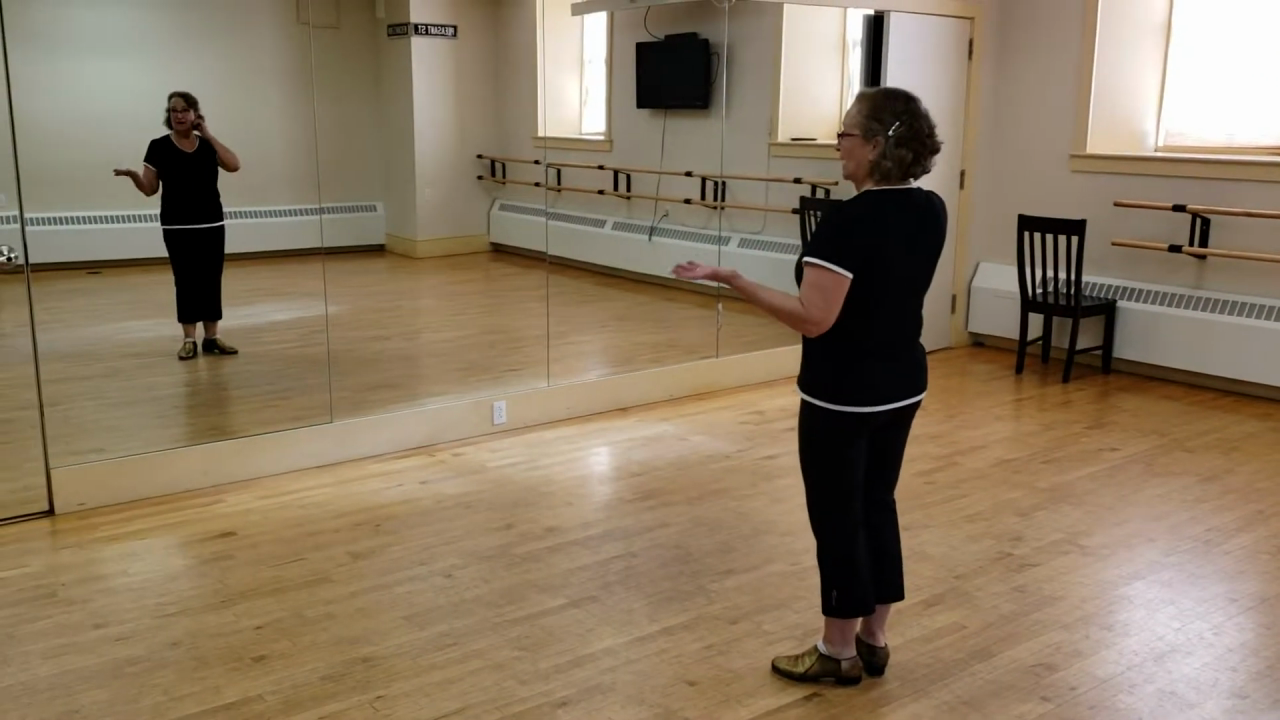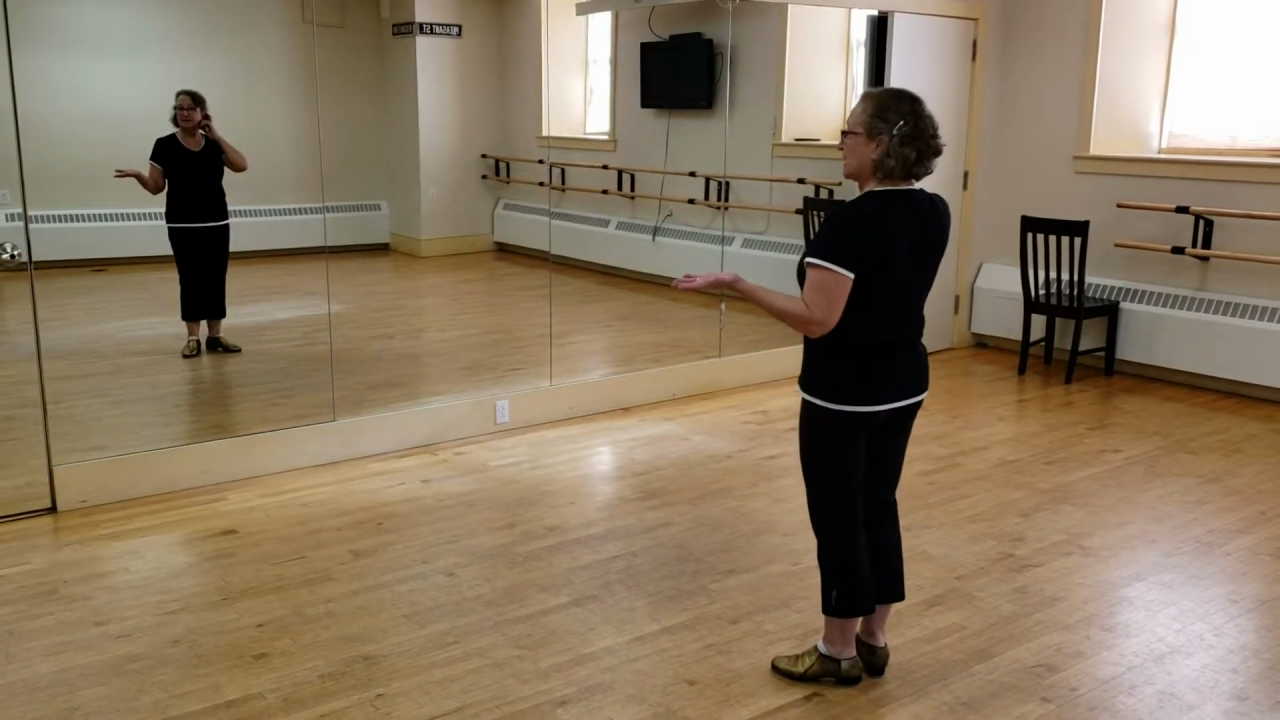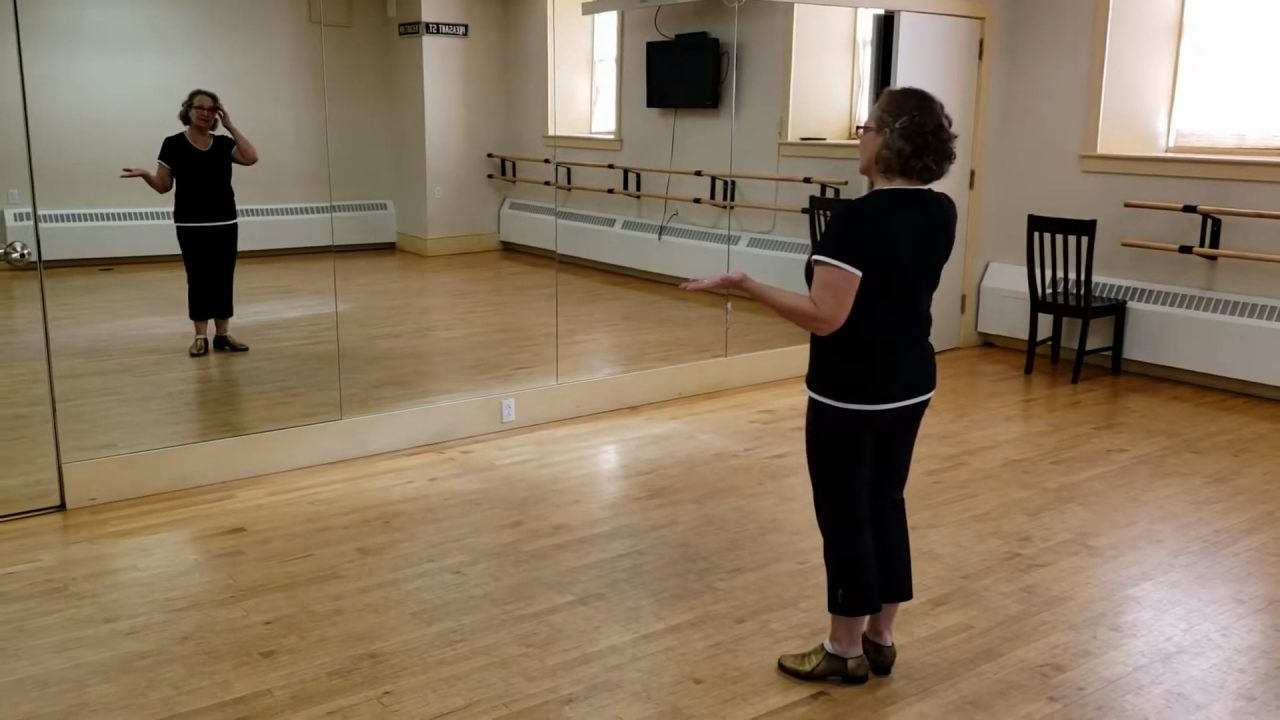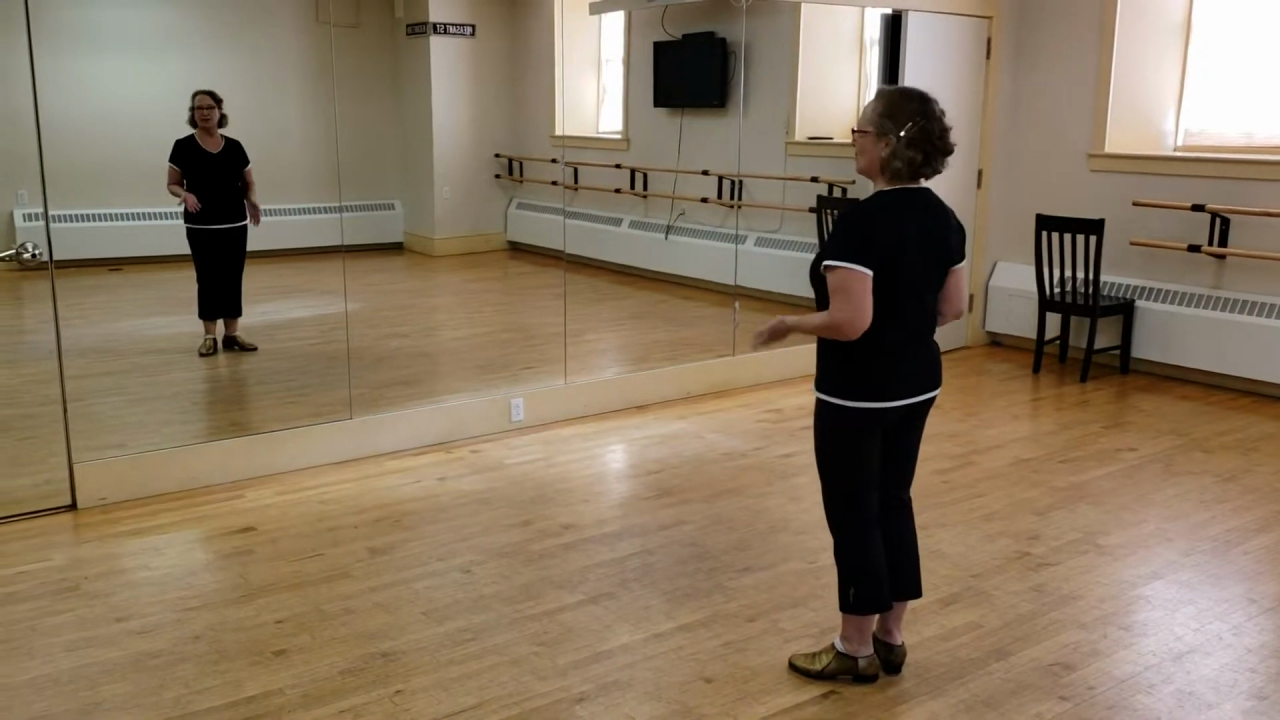
dt=0.7s
person 1, frame 1
left shoulder: (849, 221)
right shoulder: (930, 211)
left elbow: (813, 316)
left wrist: (732, 279)
left hip: (842, 396)
right hip: (902, 386)
left knee: (837, 517)
right knee: (877, 506)
left ankle: (839, 653)
right ankle: (874, 640)
person 1, frame 2
left shoulder: (852, 221)
right shoulder: (933, 213)
left elbow: (816, 317)
left wrist: (735, 284)
left hip: (843, 395)
right hip: (904, 386)
left knee: (838, 517)
right knee: (878, 506)
left ankle: (839, 652)
right ankle: (874, 640)
person 1, frame 3
left shoulder: (860, 218)
right shoulder: (941, 213)
left elbow: (824, 315)
left wrist: (743, 283)
left hip: (850, 393)
right hip: (911, 384)
left knee: (845, 516)
right knee: (886, 505)
left ankle: (845, 651)
right ankle: (881, 639)
person 1, frame 4
left shoulder: (860, 221)
right shoulder: (942, 217)
left elbow: (849, 323)
right elbow: (952, 307)
left wrist: (789, 323)
left hip: (856, 394)
right hip: (918, 384)
left knee: (854, 516)
right knee: (892, 503)
left ankle: (856, 651)
right ankle: (891, 639)
person 2, frame 1
left shoulder: (207, 145)
right shoulder: (159, 147)
left elbow: (234, 165)
right elbow: (150, 188)
left wrist: (208, 136)
right wrist: (133, 175)
left hip: (211, 224)
right hip: (177, 227)
left knee: (211, 280)
right knee: (186, 281)
left ankle: (212, 337)
right ankle: (189, 340)
person 2, frame 2
left shoulder: (214, 145)
right shoulder: (165, 145)
left elbow: (241, 165)
right elbow: (156, 186)
left wrist: (217, 136)
right wrist: (138, 175)
left hip: (216, 223)
right hip: (183, 225)
left knee: (216, 279)
right knee: (190, 279)
left ankle: (215, 335)
right ankle: (193, 338)
person 2, frame 3
left shoulder: (223, 144)
right shoulder: (173, 145)
left elbow: (251, 157)
right elbow: (164, 185)
left wrist: (230, 126)
right wrist: (145, 175)
left hip: (225, 222)
right hip: (191, 225)
left knee: (223, 278)
right knee: (198, 279)
left ankle: (223, 334)
right ankle: (200, 337)
person 2, frame 4
left shoulder: (234, 147)
right shoulder: (183, 147)
left elbow: (248, 182)
right elbow: (173, 185)
left wrist: (252, 200)
right wrist: (184, 194)
left hip: (235, 225)
right hip: (201, 227)
left knee: (233, 279)
right knee: (208, 280)
left ankle: (232, 334)
right ankle: (209, 336)
